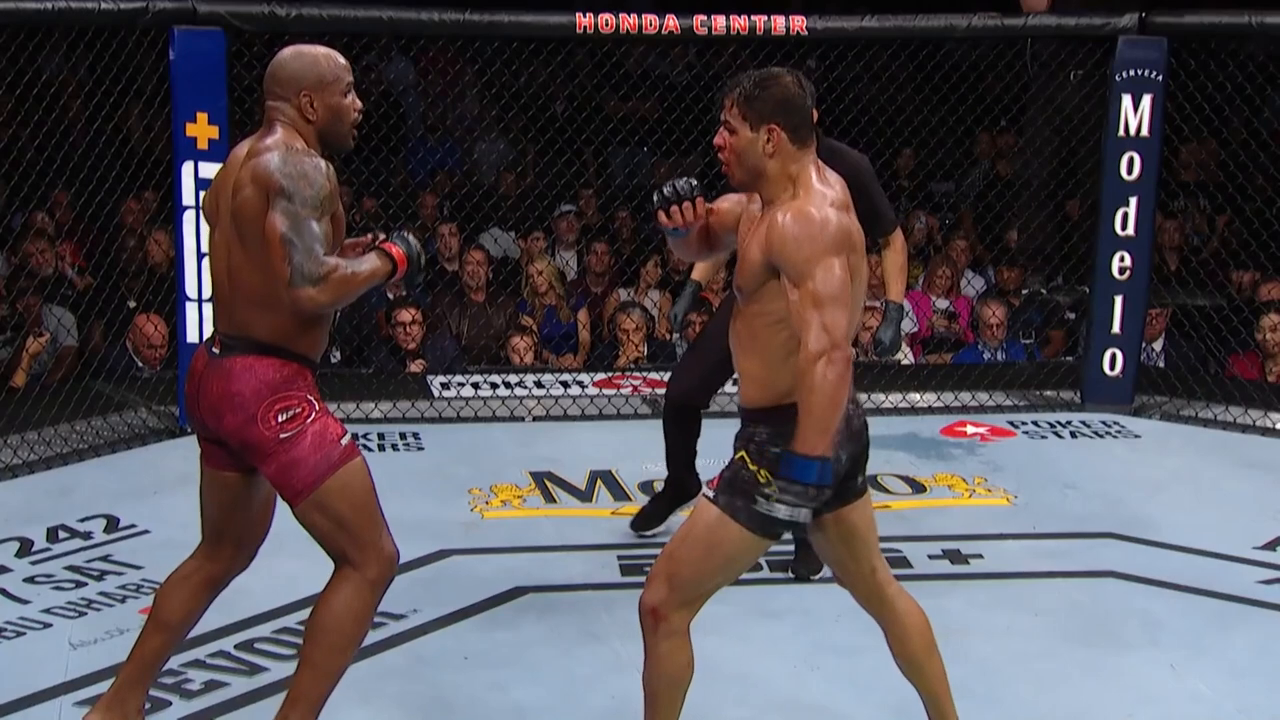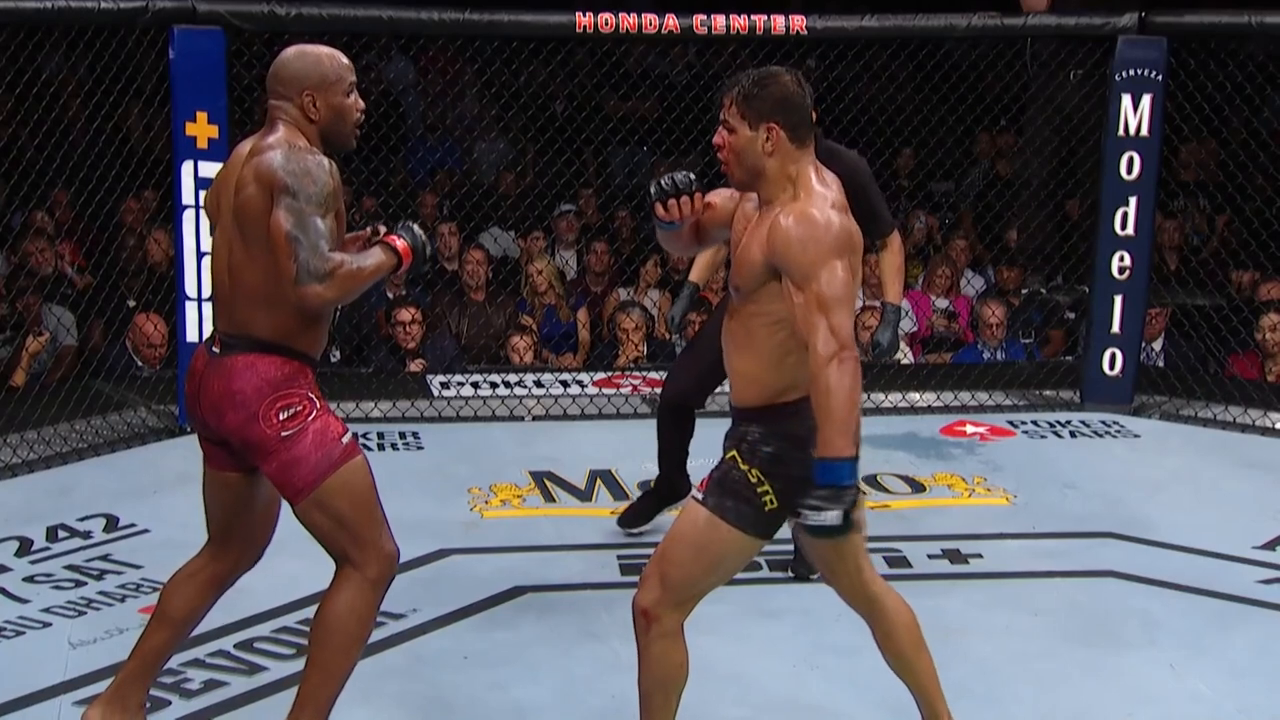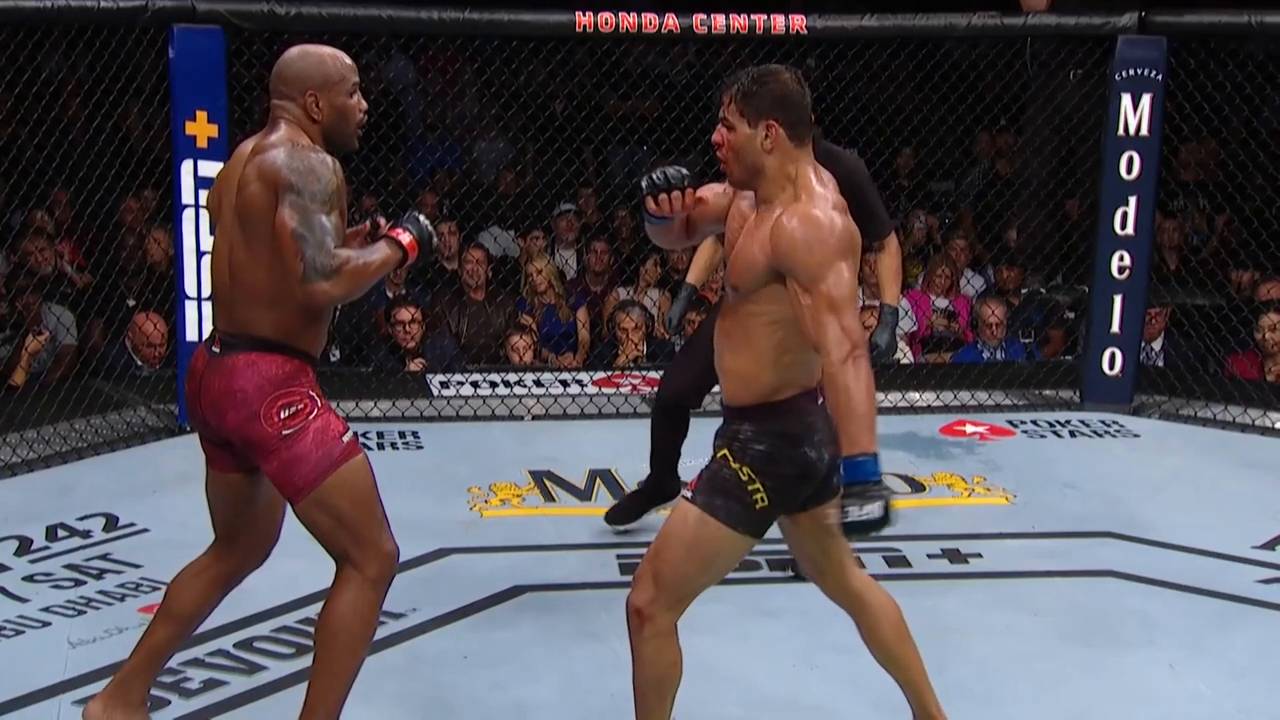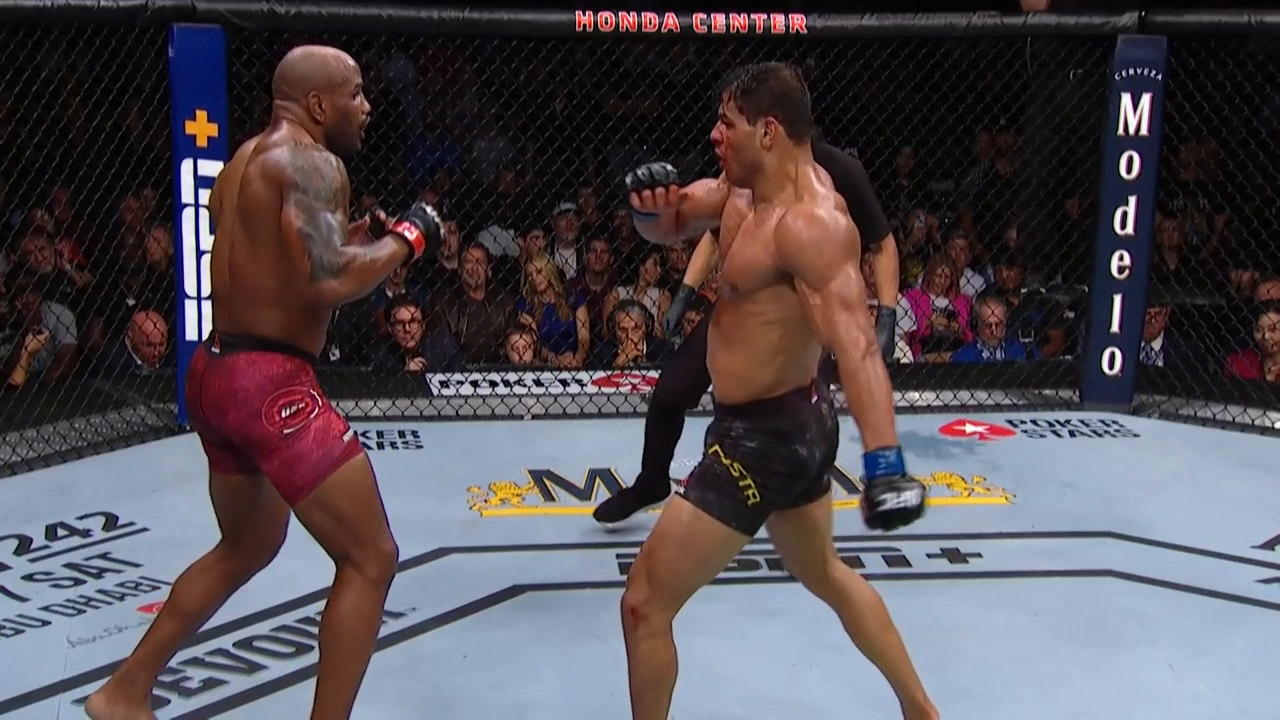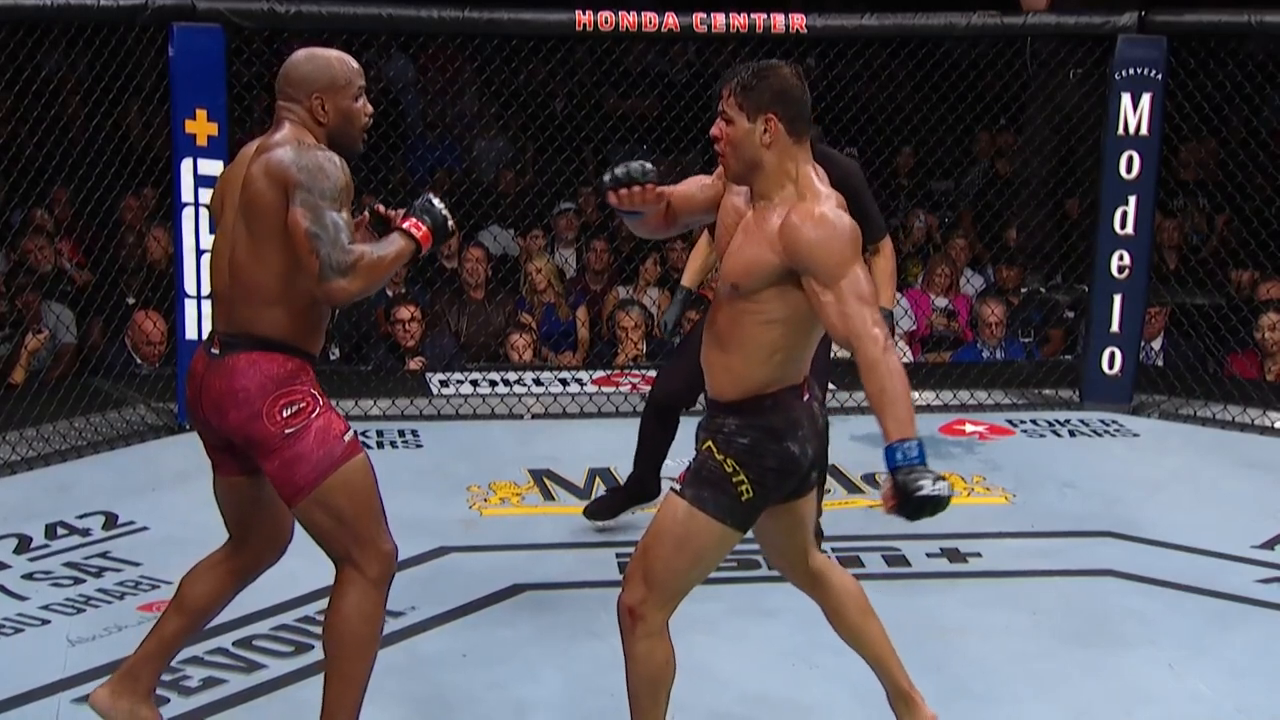
dt=0.7s
person 1, frame 1
left shoulder: (241, 160)
right shoulder: (298, 165)
right elbow: (309, 291)
left wrist: (347, 253)
right wrist: (389, 259)
left hip: (217, 373)
right hip: (268, 386)
left knee: (223, 553)
right knee: (370, 560)
person 1, frame 2
left shoulder: (242, 160)
right shoulder: (303, 164)
right elbow: (314, 288)
left wrist: (349, 246)
right wrist: (393, 252)
left hip: (217, 372)
right hip: (268, 386)
left knee: (230, 552)
right knee: (370, 560)
person 1, frame 3
left shoulder: (244, 159)
right shoulder: (307, 162)
right elbow: (321, 285)
left wrist: (351, 242)
right wrist: (399, 243)
left hip: (218, 372)
right hip: (269, 384)
left knee: (239, 549)
right knee: (370, 559)
person 1, frame 4
left shoulder: (246, 160)
right shoulder: (310, 162)
right elbow: (329, 282)
left wrist: (354, 237)
right wrist: (407, 236)
left hip: (218, 372)
right hip: (269, 384)
left knee: (249, 546)
right knee: (370, 558)
person 1, frame 5
left shoulder: (247, 161)
right shoulder: (314, 162)
right elbow: (337, 281)
left wrist: (355, 232)
right wrist: (414, 230)
left hip: (217, 372)
right hip: (270, 384)
left knee: (257, 543)
right knee: (370, 558)
person 2, frame 1
left shoulder: (806, 221)
right shoulder: (772, 194)
left elbow: (829, 353)
right elbow: (701, 243)
left wrist: (802, 471)
right wrist: (680, 223)
left hip: (787, 438)
right hip: (822, 430)
left knee: (664, 603)
right knee: (877, 587)
person 2, frame 2
left shoulder: (806, 222)
right shoulder: (763, 193)
left elbow: (834, 353)
right elbow: (689, 239)
left wrist: (836, 475)
right wrist: (673, 218)
left hip: (780, 439)
right hip: (801, 428)
left knee: (656, 605)
right knee: (862, 585)
person 2, frame 3
left shoulder: (808, 224)
right shoulder: (754, 187)
left elbow: (844, 350)
right elbow: (678, 232)
left wrist: (861, 470)
right wrist: (663, 211)
left hip: (769, 438)
right hip: (795, 426)
left knee: (650, 604)
right knee: (843, 579)
person 2, frame 4
left shoulder: (810, 224)
right shoulder: (748, 185)
left elbow: (856, 346)
right elbow: (671, 224)
left wrist: (884, 463)
right wrist: (652, 207)
left hip: (762, 437)
right hip: (793, 422)
left knee: (644, 604)
right knee: (825, 573)
person 2, frame 5
left shoulder: (814, 224)
right shoulder: (741, 181)
left elbow: (870, 341)
right elbow: (661, 217)
left wrist: (905, 457)
right wrist: (637, 201)
left hip: (754, 433)
right hip: (780, 419)
left knee: (641, 603)
right knee: (805, 564)
person 3, frame 1
left shoulder: (847, 168)
left elbow: (891, 239)
left wrist: (893, 313)
right wrist: (692, 289)
right knee: (682, 392)
left ankle: (808, 531)
right ankle: (680, 484)
person 3, frame 2
left shoulder: (844, 168)
left elbow: (888, 241)
left wrist: (890, 315)
right wrist: (689, 290)
right knee: (678, 392)
right ankle: (671, 482)
person 3, frame 3
left shoulder: (841, 169)
left elbow: (885, 243)
right elbow: (718, 232)
left wrist: (888, 317)
right wrist: (686, 293)
right knee: (674, 390)
right ankle: (660, 483)
person 3, frame 4
left shoulder: (840, 171)
left elbow: (882, 244)
right elbow: (715, 234)
left wrist: (886, 317)
right wrist: (684, 294)
right knee: (670, 391)
right ankle: (651, 483)
person 3, frame 5
left shoulder: (837, 172)
left elbow: (879, 246)
right elbow: (713, 234)
left wrist: (883, 315)
right wrist: (682, 295)
right knee: (667, 391)
right ankle: (642, 484)
